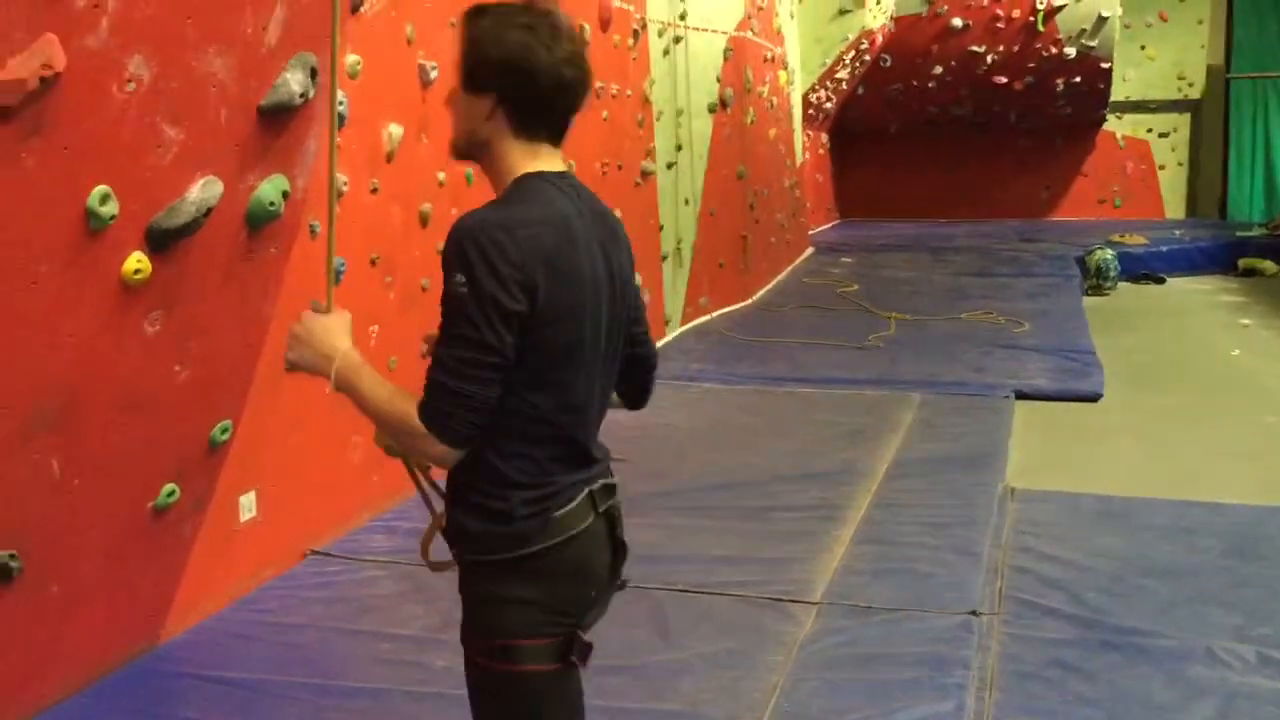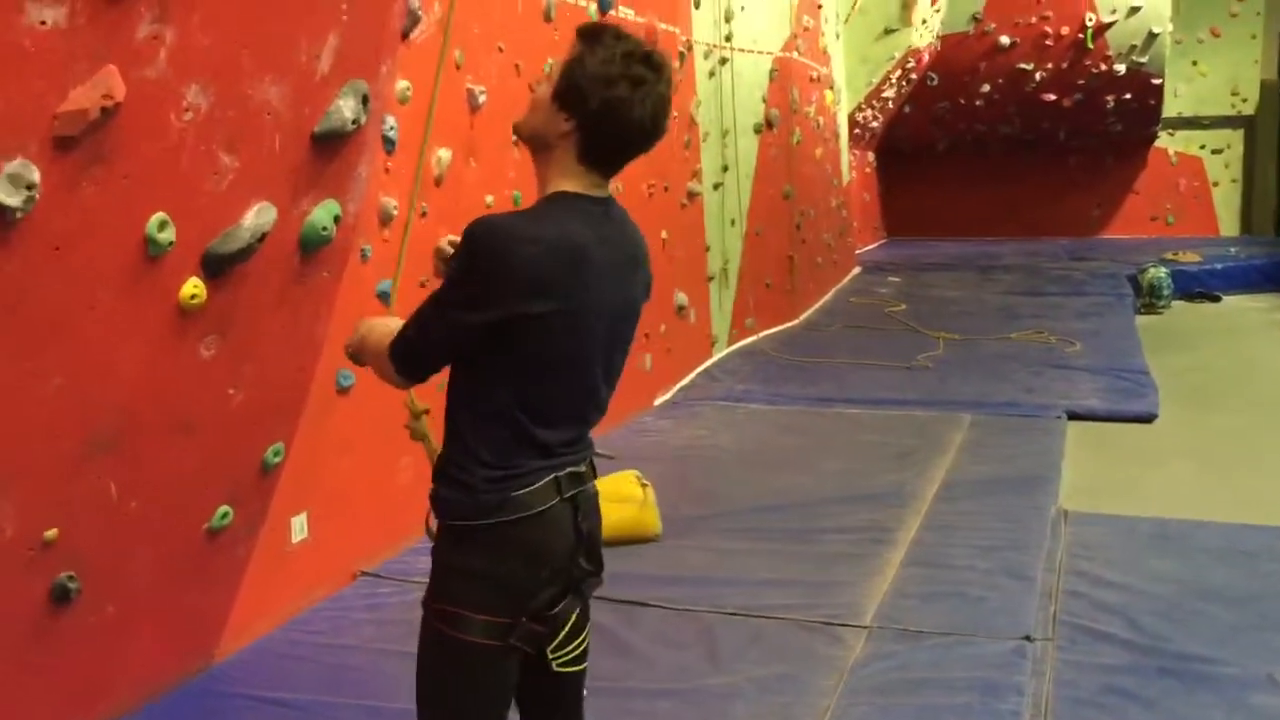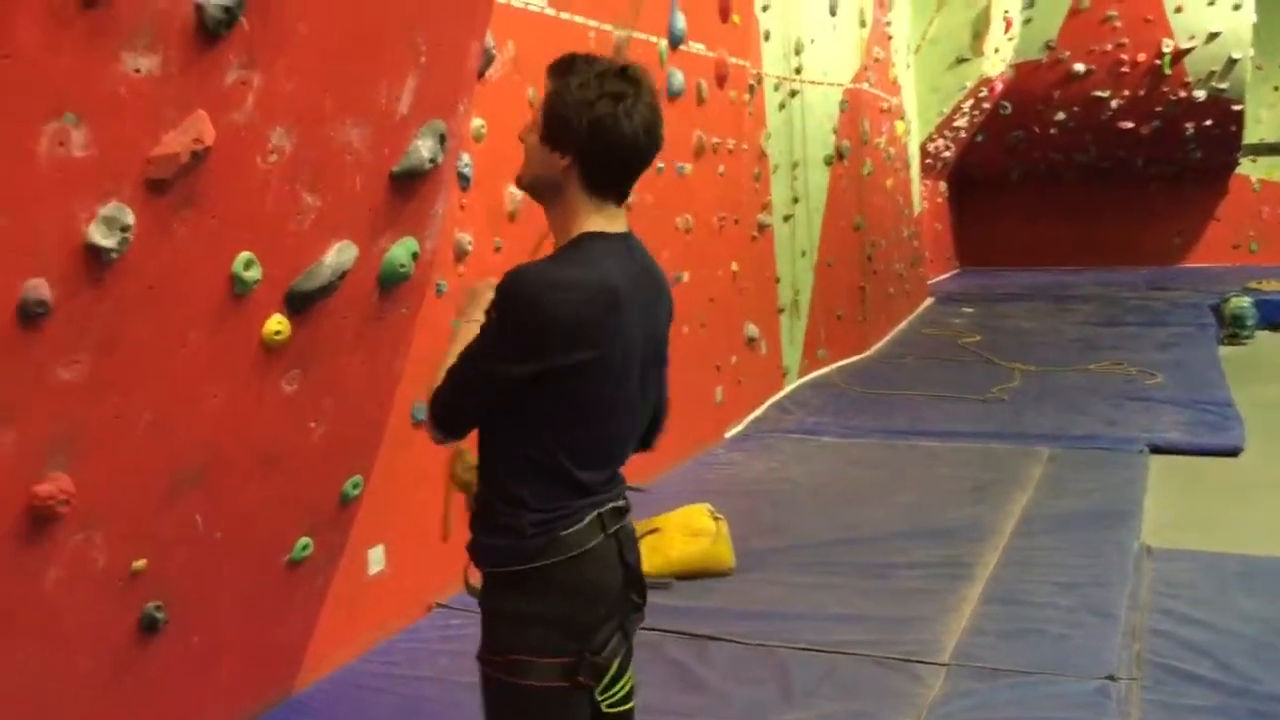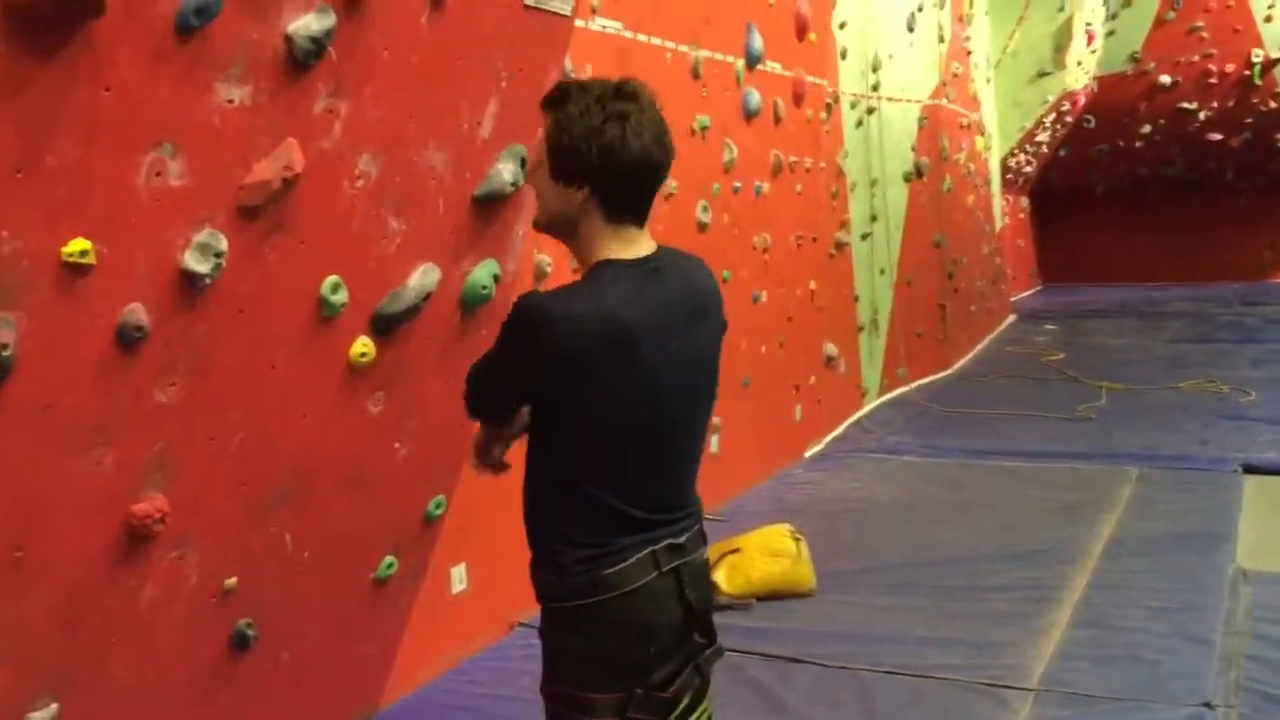
dt=0.5s
person 1, frame 1
left shoulder: (491, 238)
right shoulder: (603, 224)
left elbow: (442, 440)
right elbow: (635, 385)
left wrist: (338, 360)
left hip: (524, 554)
right hip: (584, 528)
person 1, frame 2
left shoulder: (508, 242)
right shoulder: (626, 246)
left elbow: (405, 364)
left wrist: (372, 336)
left hip: (496, 529)
right hip: (568, 513)
person 1, frame 3
left shoulder: (542, 290)
right shoulder: (646, 277)
left elbow: (444, 422)
left wrist: (473, 323)
left hip: (542, 572)
right hip: (606, 549)
person 1, frame 4
left shoulder: (552, 320)
right shoulder: (697, 285)
left elbow: (483, 403)
right wrist: (522, 418)
left hip: (605, 608)
right hip: (683, 581)
